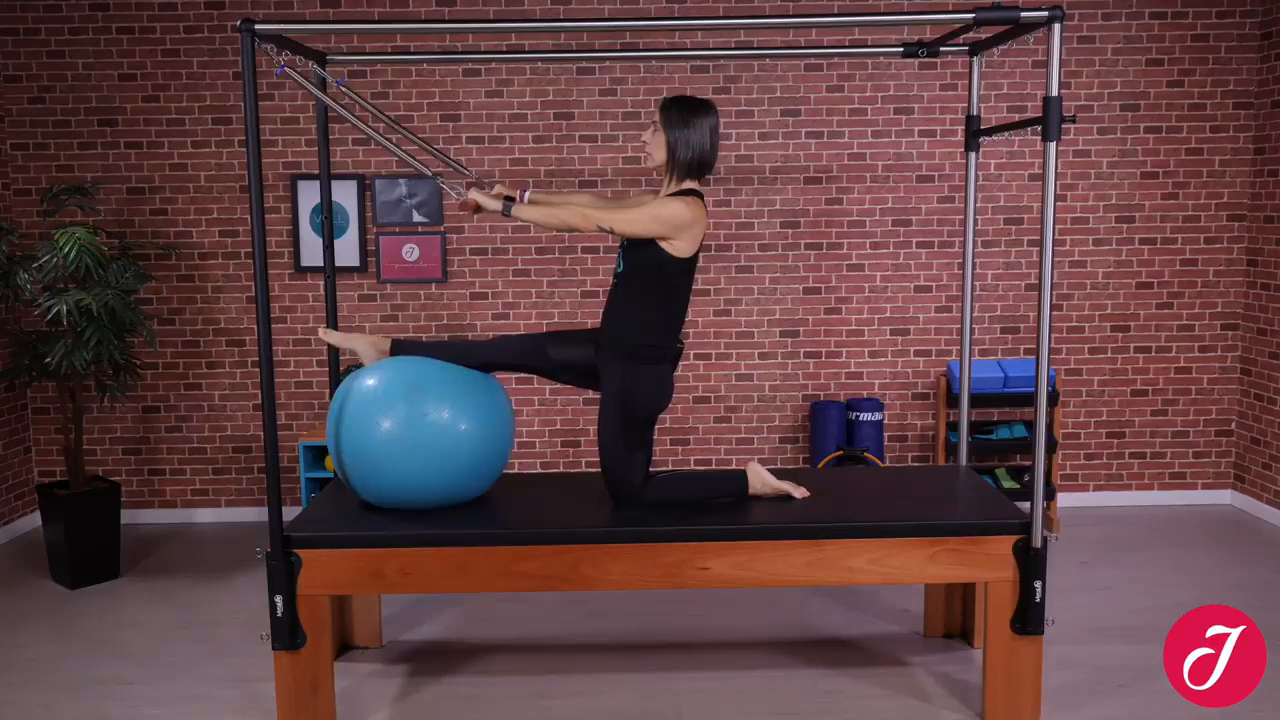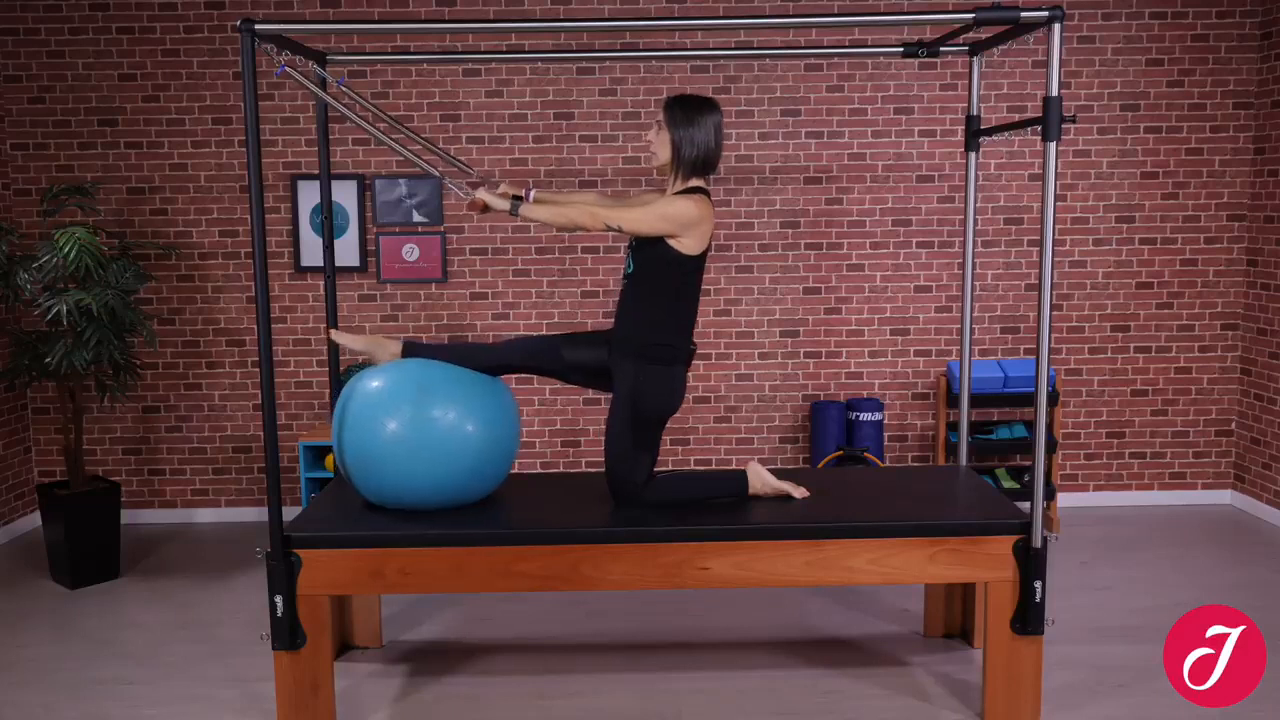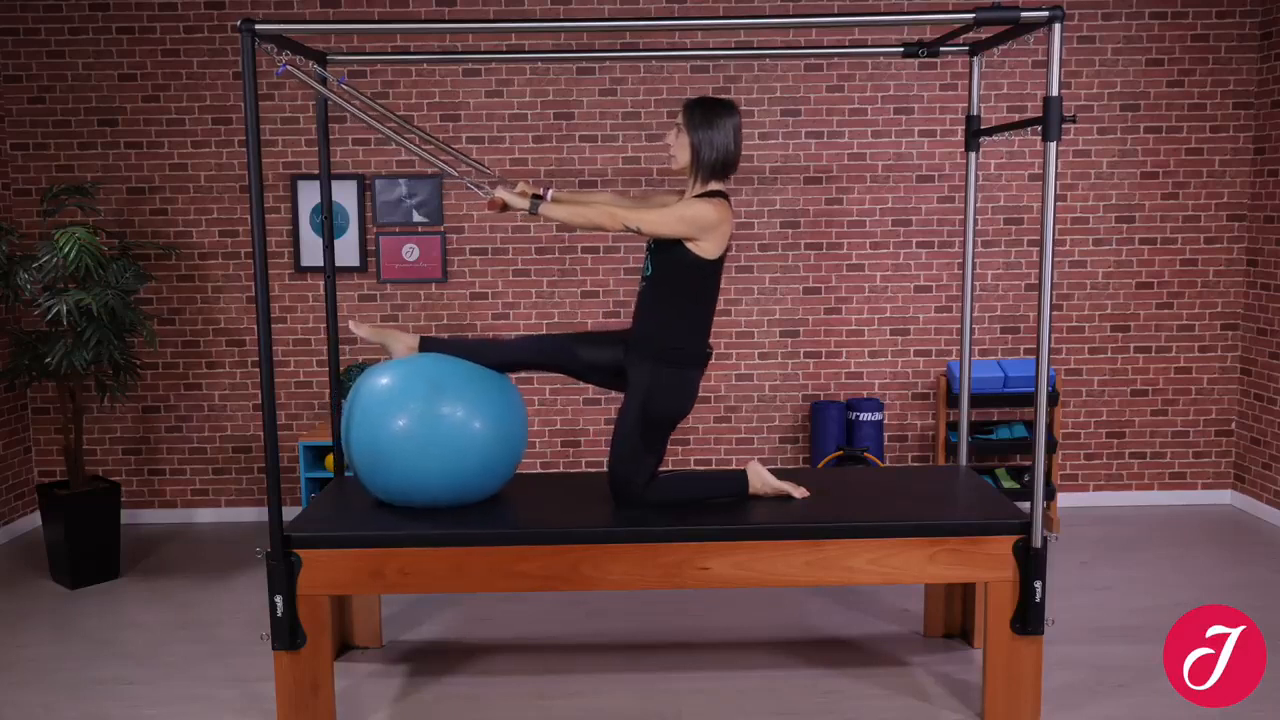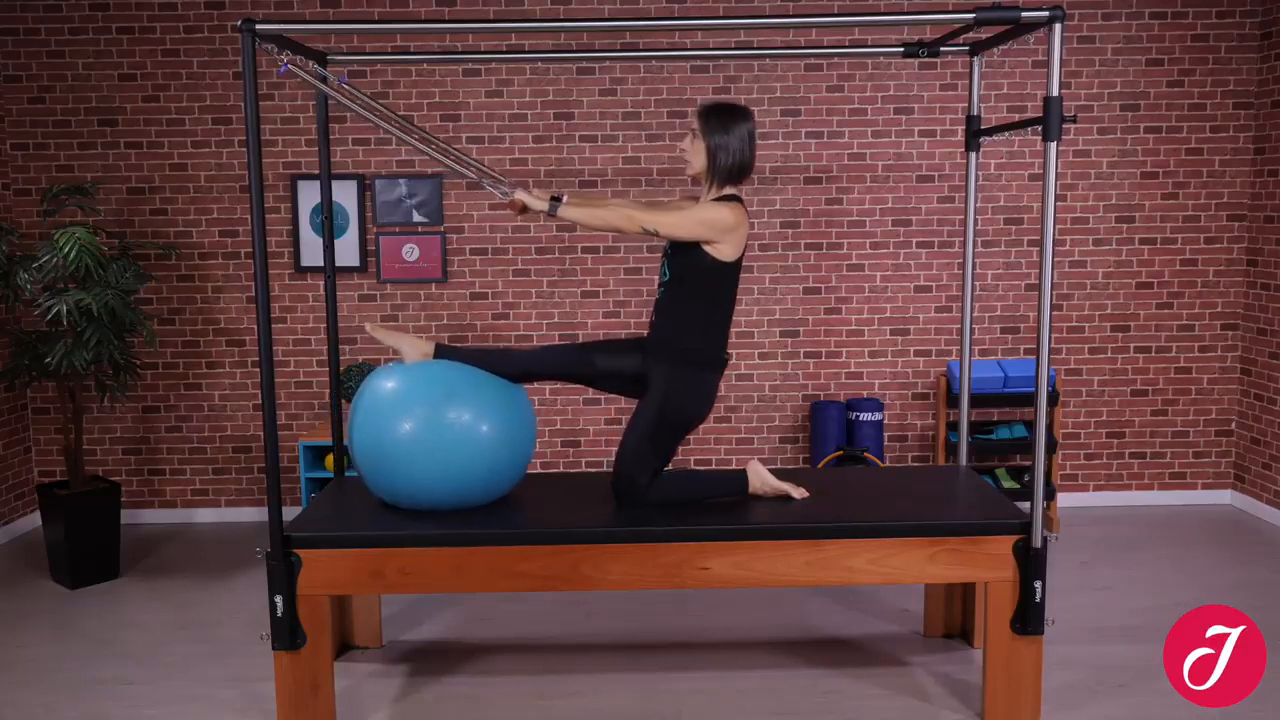
dt=0.5s
person 1, frame 1
left shoulder: (683, 211)
right shoulder: (664, 200)
left elbow: (587, 222)
right elbow: (597, 202)
left wrist: (503, 207)
right wrist: (523, 194)
left hip: (641, 366)
right hip: (616, 349)
left knee: (628, 489)
right knee: (508, 351)
left ankle: (748, 482)
right ankle: (388, 350)
person 1, frame 2
left shoulder: (691, 209)
right shoulder: (670, 198)
left elbow: (594, 219)
right elbow: (601, 201)
left wrist: (512, 208)
right wrist: (528, 193)
left hip: (655, 365)
right hip: (628, 348)
left knee: (629, 487)
right knee: (522, 354)
left ankle: (749, 481)
right ankle: (401, 353)
person 1, frame 3
left shoulder: (709, 212)
right shoulder: (687, 201)
left elbow: (612, 220)
right elbow: (617, 201)
left wrist: (531, 207)
right wrist: (547, 194)
left hip: (669, 368)
right hip: (644, 350)
left knee: (630, 488)
right knee: (536, 350)
left ankle: (749, 481)
right ankle: (416, 347)
person 1, frame 4
left shoulder: (726, 216)
right shoulder: (702, 207)
left elbow: (629, 222)
right elbow: (631, 206)
left wrist: (548, 208)
right wrist: (558, 200)
left hip: (688, 373)
right hip: (660, 355)
left knee: (631, 487)
right knee: (556, 361)
left ankle: (749, 481)
right ankle: (431, 354)
